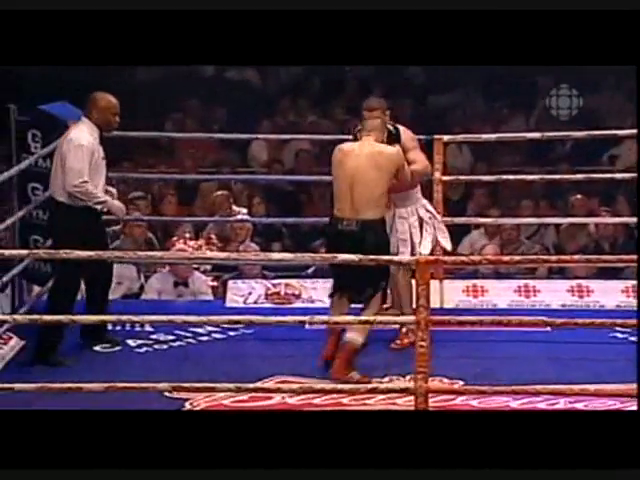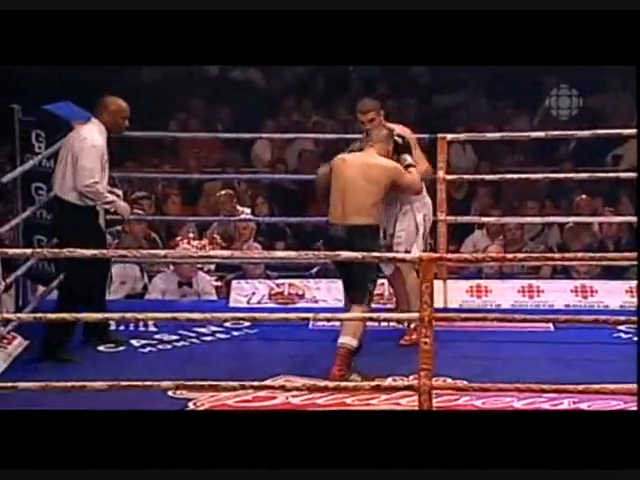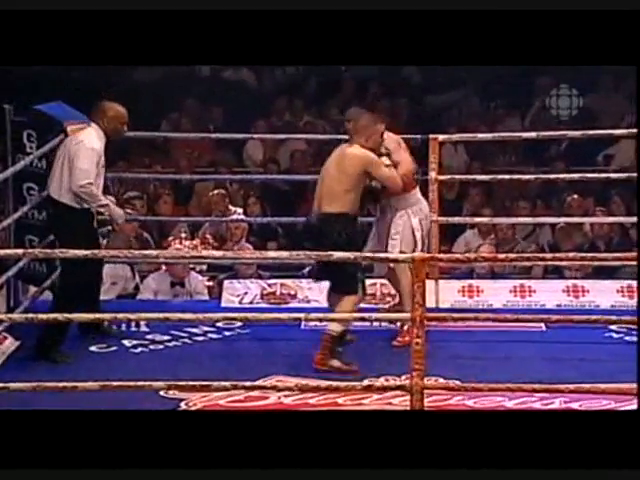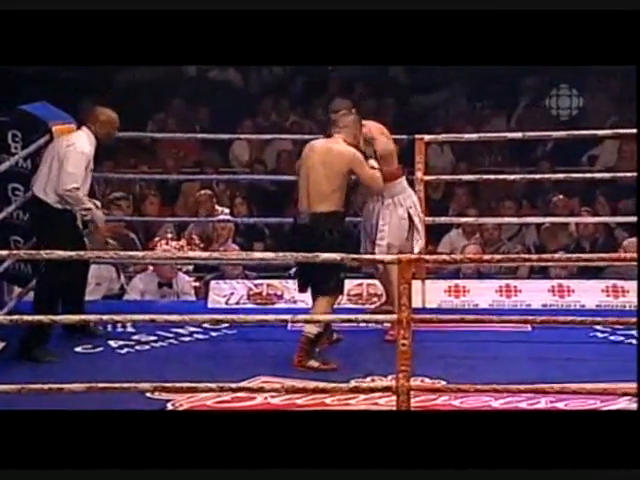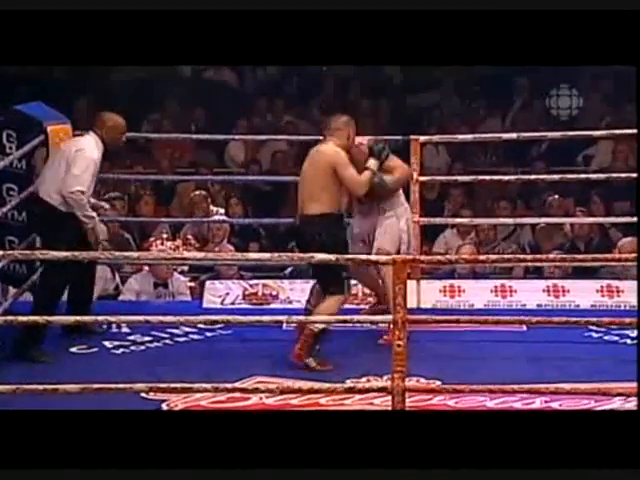
dt=0.3s
person 1, frame 1
left shoulder: (340, 151)
right shoulder: (392, 155)
right elbow: (405, 179)
left hip: (338, 229)
right hip: (371, 232)
left knee: (343, 290)
right knee: (372, 301)
left ankle: (332, 346)
right ankle: (342, 364)
person 1, frame 2
left shoulder: (340, 160)
right shoulder: (390, 167)
left elbow: (322, 179)
right elbow: (415, 187)
right wrist: (406, 158)
left hip: (334, 234)
right hip: (362, 237)
left knee: (353, 290)
right knee: (361, 304)
left ankle: (348, 338)
right ankle: (340, 367)
person 1, frame 3
left shoulder: (340, 151)
right shoulder: (365, 157)
right elbow: (396, 185)
right wrist: (385, 163)
left hip: (320, 223)
right hip: (338, 226)
left knee: (338, 284)
right knee: (352, 292)
left ankle: (337, 333)
right ankle: (325, 354)
person 1, frame 4
left shoulder: (311, 146)
right shoulder: (350, 154)
left elbow: (300, 170)
right elbow: (377, 186)
right wrist: (372, 161)
left hip: (304, 223)
right hip: (327, 225)
left knee: (319, 285)
right knee: (328, 293)
left ankle: (323, 333)
right ankle: (304, 354)
person 1, frame 5
left shoulder: (315, 152)
right shoulder: (335, 153)
right elbow: (358, 188)
right wrist: (374, 162)
left hip: (306, 227)
right hip: (325, 228)
left knee: (324, 281)
right knee: (337, 294)
left ankle: (306, 327)
right ankle: (303, 350)
person 2, frame 1
left shoulder: (88, 137)
right shoulder: (80, 140)
right elbow: (76, 185)
left wrist: (105, 190)
right wrist: (108, 203)
left hip: (85, 215)
right hip: (72, 217)
left knee: (100, 273)
right knee: (67, 282)
left ankle: (94, 330)
right ankle: (46, 348)
person 2, frame 2
left shoulder: (88, 135)
right shoulder: (91, 141)
right elbow: (87, 185)
left wrist: (109, 191)
right wrist: (115, 204)
left hip: (82, 212)
right hip: (75, 214)
left knee: (98, 270)
right knee: (78, 277)
left ankle: (96, 329)
right ankle: (55, 344)
person 2, frame 3
left shoulder: (86, 139)
right shoulder: (90, 144)
right elbow: (82, 186)
left wrist: (102, 199)
right wrist: (109, 208)
left hip: (74, 212)
right hip: (70, 214)
left knee: (92, 265)
right knee: (74, 276)
left ankle: (90, 321)
right ankle: (49, 343)
person 2, frame 4
left shoulder: (74, 140)
right shoulder: (80, 147)
right elbow: (68, 189)
left wrist: (87, 203)
right wrist: (92, 212)
left hip: (55, 211)
right hip: (51, 214)
left knee: (78, 264)
right knee: (56, 275)
left ankle: (75, 321)
right ankle: (33, 343)
person 2, frame 5
left shoulder: (83, 145)
right shoulder: (89, 152)
right elbow: (72, 193)
left wrist: (92, 203)
right wrist: (94, 222)
left hip: (61, 213)
right hip: (53, 214)
left knee: (86, 262)
right knee: (55, 276)
left ankle: (76, 321)
right ankle: (28, 342)
person 3, frame 1
left shoulder: (403, 137)
left elbow: (424, 168)
left hip: (406, 206)
left knee: (399, 264)
left ankle: (409, 326)
right ankle: (400, 309)
person 3, frame 2
left shoulder: (400, 136)
left elbow: (423, 169)
left hip: (411, 203)
right hip: (390, 202)
left knee: (404, 261)
right knee: (389, 259)
left ankle: (416, 321)
right ankle: (403, 306)
person 3, frame 3
left shoulder: (388, 142)
left elbow: (407, 168)
left hip: (407, 207)
right hip: (389, 205)
left knee: (399, 261)
left ankle: (410, 326)
right ankle: (405, 302)
person 3, frame 4
left shoulder: (371, 131)
left hip: (395, 196)
right hip: (376, 198)
left knee: (389, 254)
right knee: (373, 253)
right ankle: (391, 301)
person 3, frame 5
left shoulder: (363, 149)
left elbow: (405, 171)
left wrist: (386, 182)
left hip: (390, 209)
right hip: (366, 212)
left knee: (386, 263)
right knee: (354, 263)
right ankle: (383, 299)
